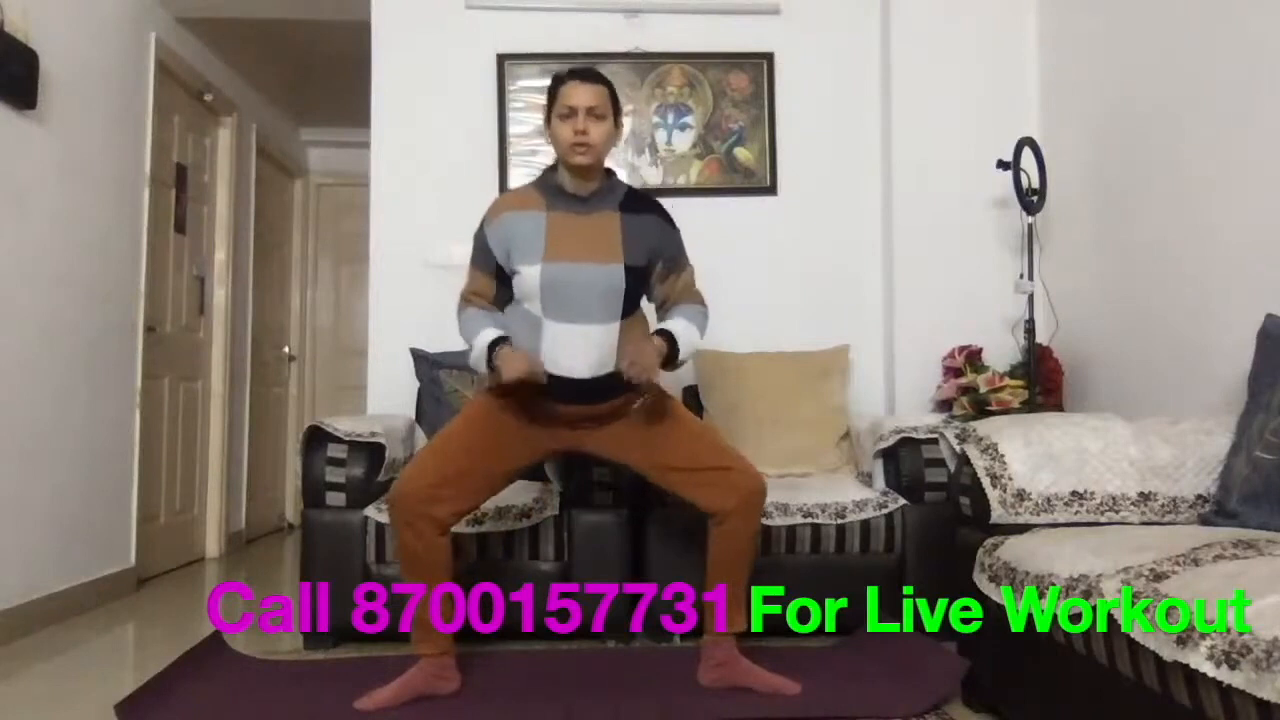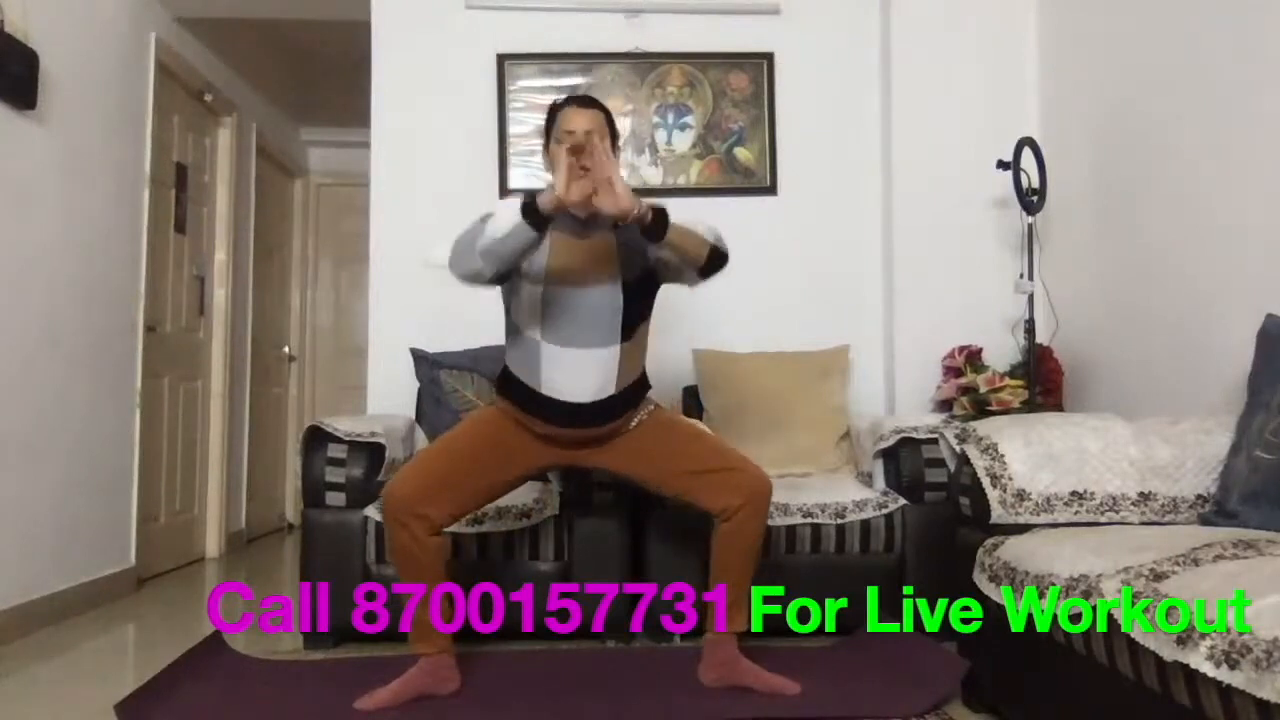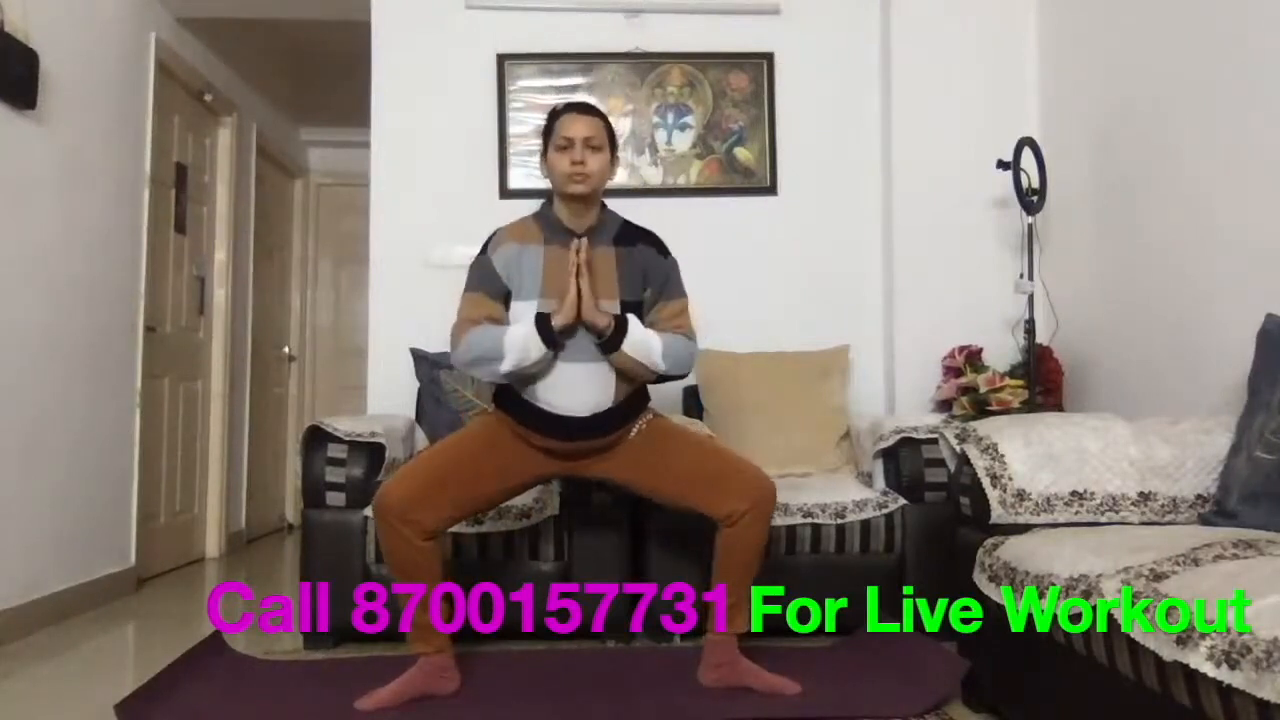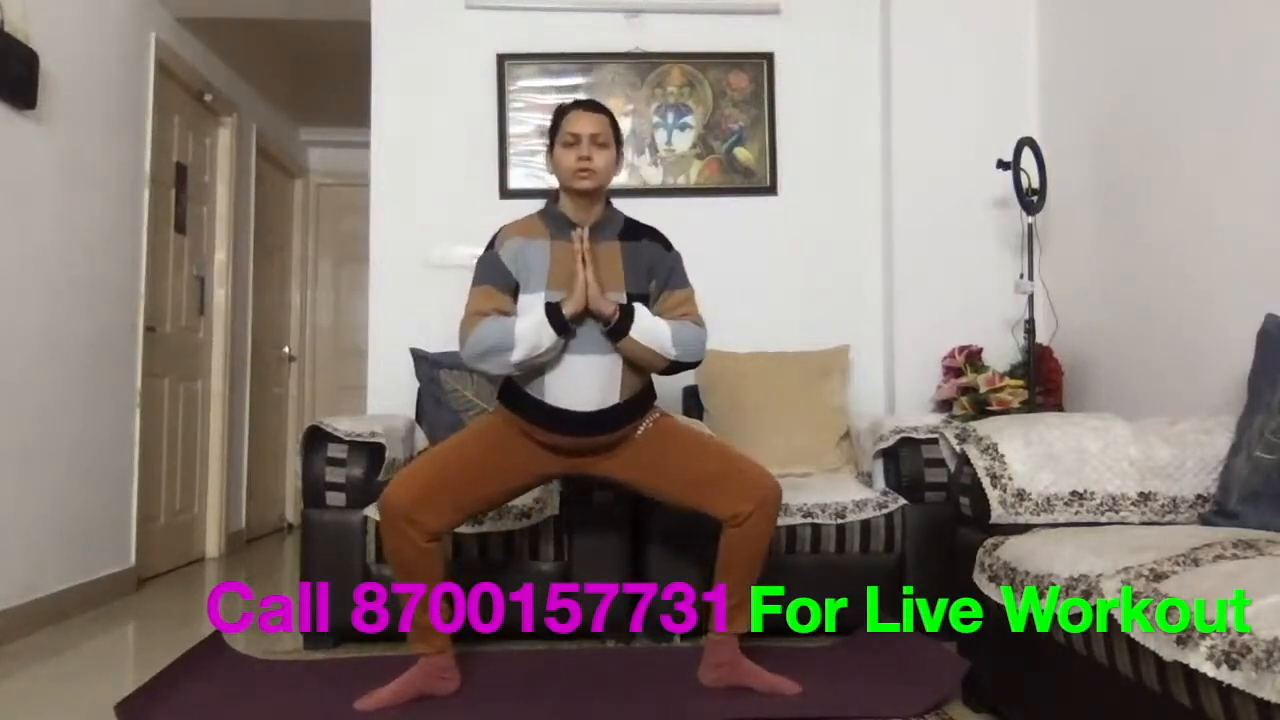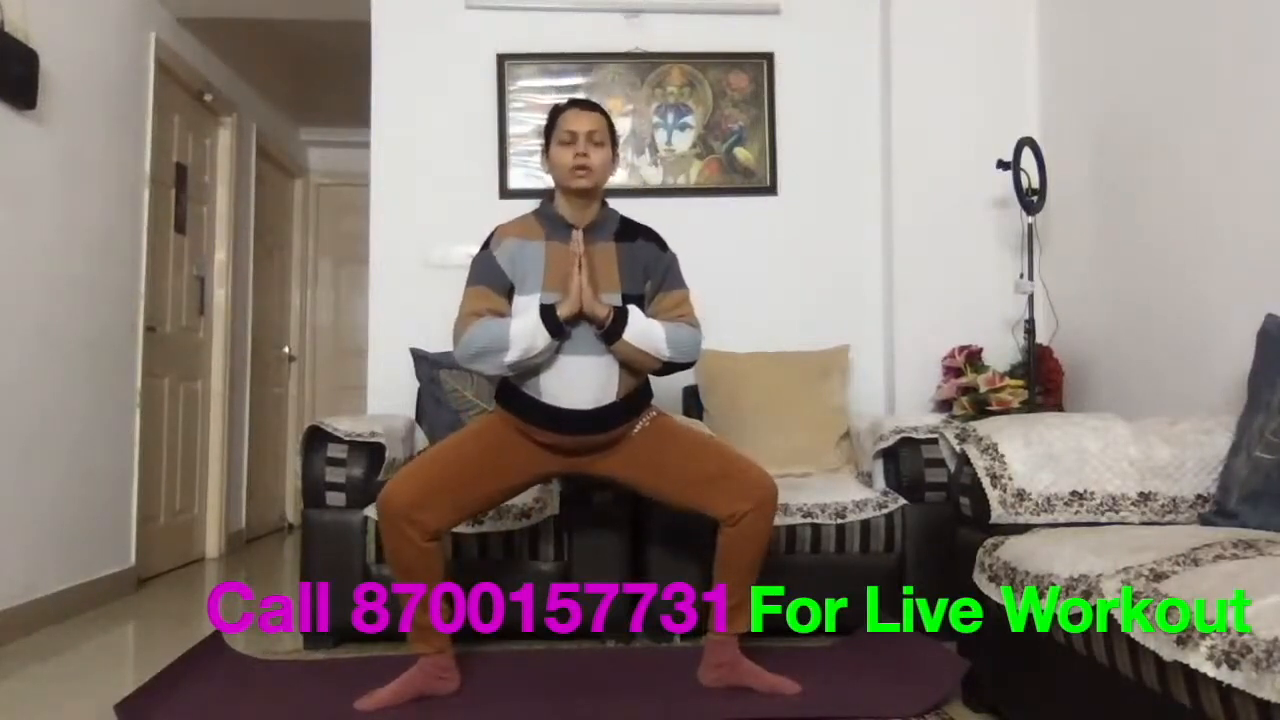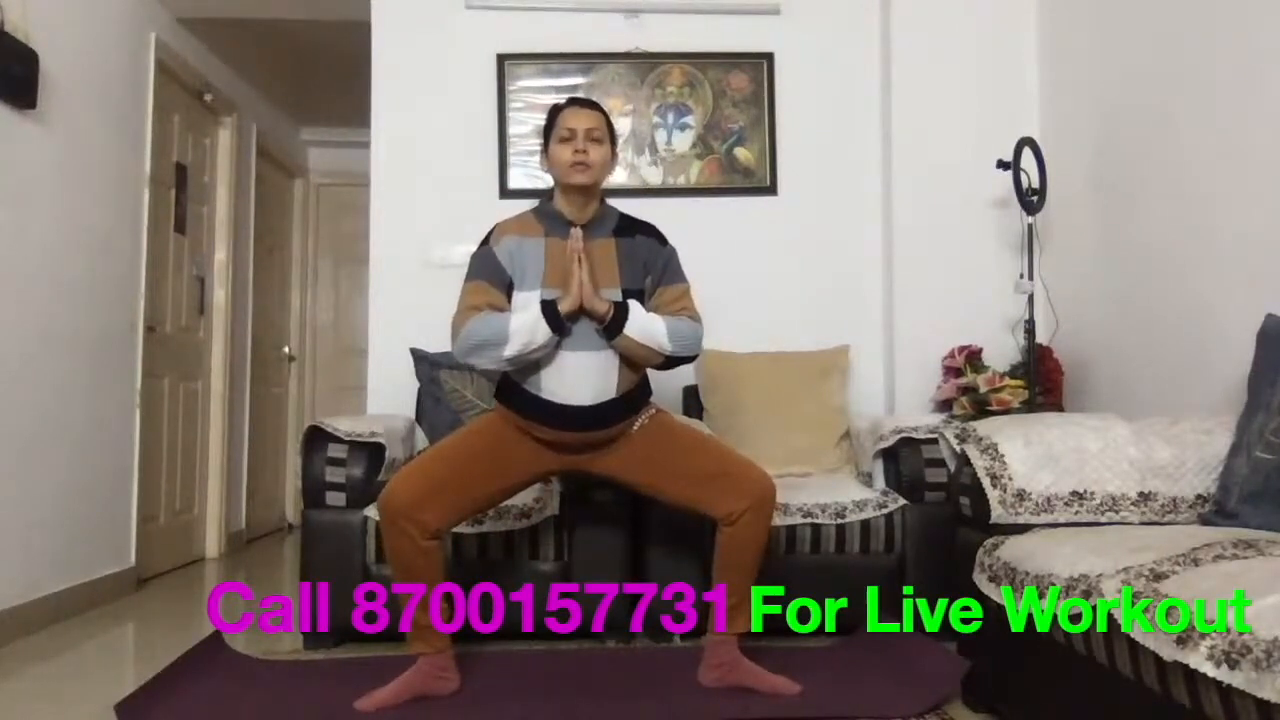
dt=0.7s
person 1, frame 1
left shoulder: (646, 218)
right shoulder: (508, 215)
left elbow: (688, 304)
right elbow: (475, 304)
left wrist: (664, 345)
right wrist: (496, 353)
left hip: (623, 403)
right hip: (525, 399)
left knee: (741, 490)
right knee: (414, 499)
left ankle: (721, 654)
right ankle: (434, 661)
person 1, frame 2
left shoulder: (640, 226)
right shoulder: (520, 222)
left elbow: (710, 258)
right elbow: (467, 260)
left wrist: (633, 210)
right wrist: (546, 205)
left hip: (623, 420)
right hip: (522, 418)
left knee: (748, 490)
right knee: (406, 501)
left ankle: (722, 653)
right ankle: (434, 661)
person 1, frame 3
left shoulder: (645, 251)
right shoulder: (506, 247)
left elbow: (679, 357)
right elbow: (468, 351)
left wrist: (604, 322)
right wrist: (554, 320)
left hip: (623, 429)
right hip: (520, 428)
left knee: (751, 494)
right knee: (398, 505)
left ankle: (723, 654)
right ankle: (433, 662)
person 1, frame 4
left shoulder: (650, 247)
right shoulder: (514, 243)
left elbow: (690, 347)
right elbow: (478, 345)
left wrist: (612, 312)
right wrist: (563, 311)
left hip: (630, 427)
right hip: (527, 427)
left knee: (757, 495)
right knee: (403, 506)
left ankle: (724, 654)
right ankle: (434, 662)
person 1, frame 5
left shoulder: (645, 247)
right shoulder: (508, 243)
left elbow: (685, 346)
right elbow: (471, 346)
left wrist: (606, 315)
right wrist: (557, 312)
left hip: (626, 427)
right hip: (523, 426)
left knee: (753, 494)
right knee: (402, 505)
left ankle: (723, 654)
right ankle: (434, 662)
person 1, frame 6
left shoulder: (645, 243)
right shoulder: (508, 240)
left elbow: (686, 340)
right elbow: (470, 341)
left wrist: (608, 311)
right wrist: (558, 308)
left hip: (625, 425)
right hip: (524, 425)
left knee: (752, 493)
right knee: (403, 505)
left ankle: (723, 653)
right ankle: (433, 662)
